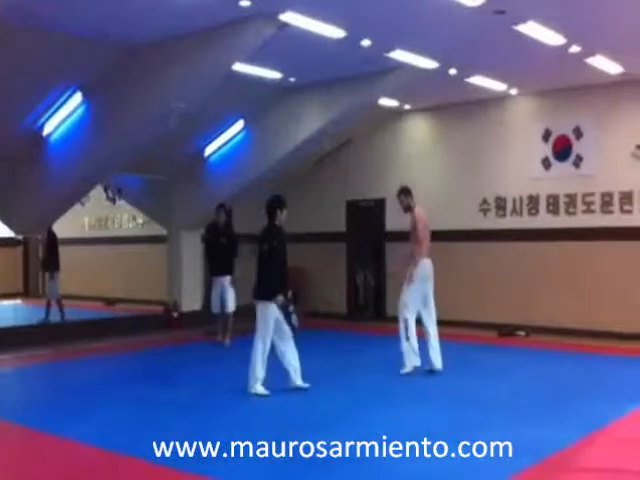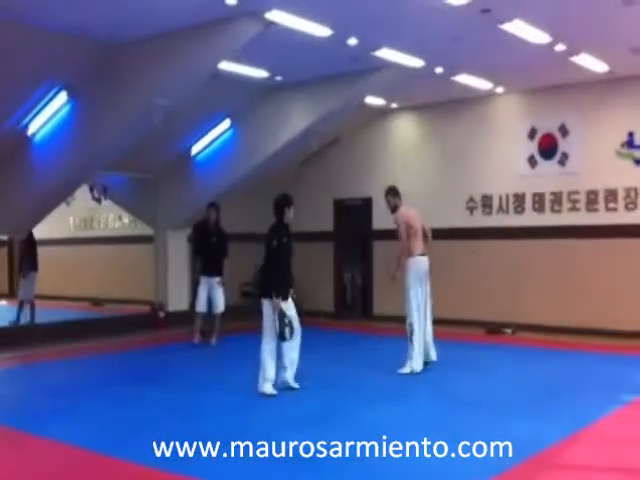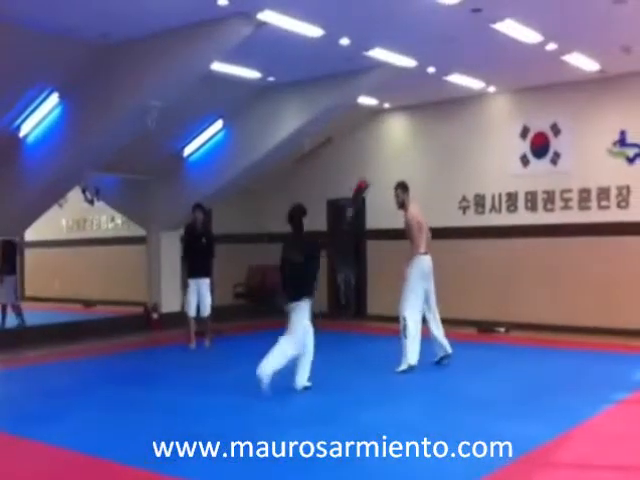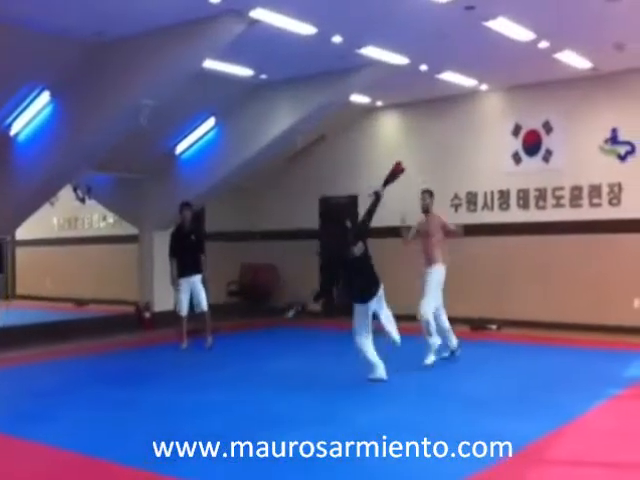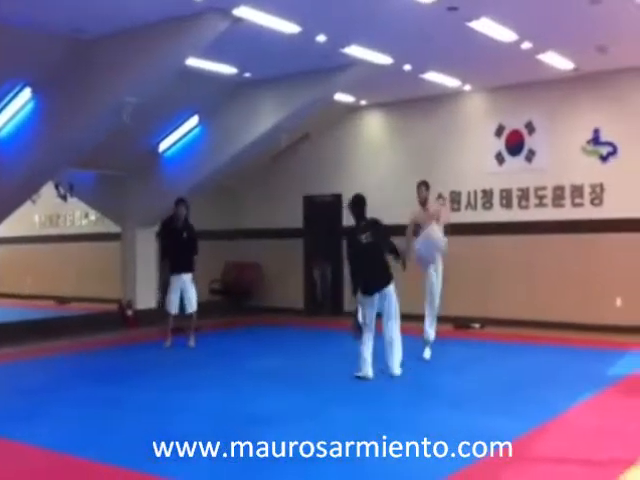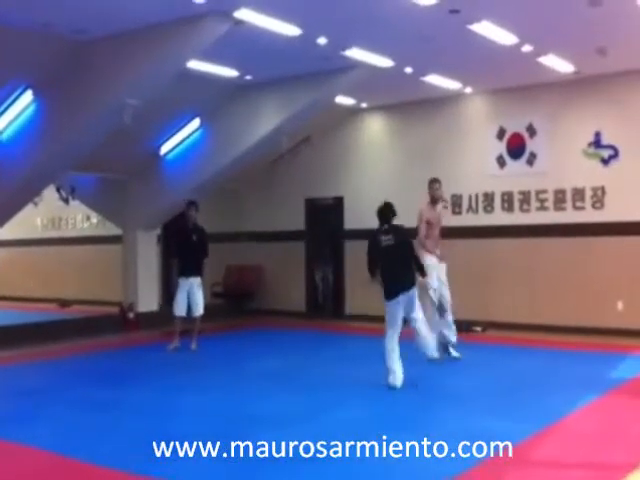
dt=0.5s
person 1, frame 1
left shoulder: (279, 234)
right shoulder: (266, 236)
right elbow: (264, 269)
left wrist: (285, 290)
right wrist: (275, 294)
left hip: (279, 295)
right hip: (267, 297)
left knee: (286, 336)
right knee: (263, 339)
left ankle: (295, 378)
right ankle: (255, 383)
person 1, frame 2
left shoulder: (285, 232)
right shoulder: (275, 234)
right elbow: (271, 267)
left wrist: (289, 287)
right wrist: (275, 296)
left hip: (284, 294)
right hip: (273, 295)
left knee: (294, 331)
right knee: (271, 338)
left ankle: (288, 375)
right ankle: (265, 382)
person 1, frame 3
left shoulder: (290, 243)
right shoulder: (307, 242)
left elbow: (284, 271)
left hip: (292, 298)
right hip: (301, 299)
left knee: (307, 336)
right knee: (294, 341)
left ankle: (301, 380)
right ankle: (266, 370)
person 1, frame 4
right shoulder: (356, 233)
right elbow: (368, 215)
right wrist: (378, 196)
left hip: (361, 298)
right hip: (376, 288)
left knee: (362, 336)
right knee: (382, 312)
left ankle: (378, 370)
right ankle: (394, 337)
person 1, frame 5
left shoulder: (352, 236)
right shoulder: (376, 225)
left elbow: (353, 266)
right elbow: (389, 246)
left wrist: (356, 290)
right wrist: (400, 256)
left hip: (368, 288)
right hip: (386, 283)
left knee: (367, 330)
right knee: (391, 326)
left ankle: (366, 370)
right ankle: (395, 368)
person 1, frame 6
left shoulder: (374, 238)
right shoulder: (400, 232)
left elbow: (372, 266)
right elbow: (413, 256)
left wrist: (377, 276)
right wrist: (423, 275)
left hip: (391, 292)
right hip: (408, 287)
left knee: (392, 336)
right knee: (417, 320)
left ankle: (395, 378)
right ankle: (431, 350)
person 2, frame 1
left shoulder: (416, 214)
right shoulder: (417, 214)
left elbow: (421, 243)
left wrist: (411, 269)
right wrist: (407, 265)
left hip: (420, 265)
right hip: (426, 265)
left knee: (406, 310)
right knee: (428, 315)
left ankle: (412, 359)
right ankle: (435, 362)
person 2, frame 2
left shoulder: (399, 215)
right shoulder: (414, 212)
left elbow: (404, 245)
right elbow: (428, 235)
left wrist: (397, 270)
left hip: (414, 263)
right hip: (424, 260)
left knee: (414, 313)
right knee: (423, 310)
left ankle: (414, 363)
right ankle: (428, 354)
person 2, frame 3
left shoulder: (410, 214)
right shoulder: (414, 210)
left elbow: (417, 242)
right elbow: (427, 234)
left wrist: (408, 266)
left hip: (419, 262)
right hip: (425, 260)
left knee: (407, 309)
right knee: (429, 308)
left ankle: (410, 358)
right ankle: (443, 349)
person 2, frame 4
left shoulder: (439, 219)
right shoulder: (421, 224)
left elbow: (457, 231)
right elbow: (407, 240)
left wrist: (452, 230)
right wrist: (405, 227)
left hip: (437, 269)
right hip: (428, 269)
left knee: (425, 309)
right knee: (437, 312)
left ankle: (433, 349)
right ankle: (452, 345)
person 2, frame 5
left shoulder: (438, 210)
right shoulder: (415, 217)
left elbow: (440, 225)
right elbow: (408, 238)
right wrist: (406, 250)
left hip: (435, 256)
right hip: (422, 250)
left knee: (433, 299)
left ankle: (428, 342)
person 2, frame 6
left shoulder: (440, 210)
right shoulder: (424, 211)
right elbow: (420, 238)
right wrist: (434, 253)
left hip: (438, 257)
right hip: (428, 257)
left knee: (445, 299)
right knee: (432, 301)
left ankle: (447, 341)
right ankle: (435, 342)
person 3, frame 1
left shoulder: (230, 234)
right shoulder: (211, 234)
left elbow: (234, 257)
right elbow: (209, 257)
left wrist: (232, 275)
right wrist: (211, 275)
left hip: (227, 275)
right hip: (216, 276)
left knee: (229, 308)
right knee: (217, 308)
left ankle: (228, 336)
right ankle: (219, 335)
person 3, frame 2
left shoulder: (221, 234)
right shoulder: (201, 232)
left elbow: (224, 257)
right elbow: (198, 256)
left wrist: (222, 276)
right wrist: (199, 273)
left hip: (216, 276)
right hip: (204, 275)
left knee: (217, 308)
right knee: (200, 307)
left ankle: (214, 335)
right ankle: (197, 334)
person 3, frame 3
left shoulder: (208, 235)
right shoulder: (188, 235)
left elbow: (211, 258)
right elbow: (185, 259)
left wrist: (211, 276)
right wrist: (186, 278)
left hip: (204, 278)
right hip: (192, 278)
left knee: (206, 311)
right knee: (191, 311)
left ankle: (207, 337)
right ankle: (192, 340)
person 3, frame 4
left shoulder: (197, 231)
right shoulder: (176, 233)
left elbow: (202, 254)
right elbow: (173, 257)
left wrist: (202, 273)
right wrist: (174, 276)
left hip: (196, 275)
right hip: (182, 277)
left knee: (203, 306)
right knee: (182, 310)
left ankle: (209, 335)
right ankle: (184, 340)
person 3, frame 5
left shoulder: (190, 229)
right shoulder: (168, 229)
left elbow: (194, 253)
right elbow: (166, 254)
left wrist: (193, 271)
right wrist: (168, 272)
left hip: (187, 274)
right hip: (174, 274)
left knee: (192, 307)
right knee: (171, 308)
left ankle: (192, 337)
right ankle: (169, 338)
person 3, frame 6
left shoulder: (200, 232)
right shoulder: (180, 231)
left elbow: (204, 255)
right elbow: (177, 255)
left wrist: (201, 275)
right wrist: (179, 272)
left hip: (196, 277)
right hip: (183, 277)
left knee: (197, 310)
right knee: (178, 310)
left ankle: (194, 340)
right ankle: (176, 339)
